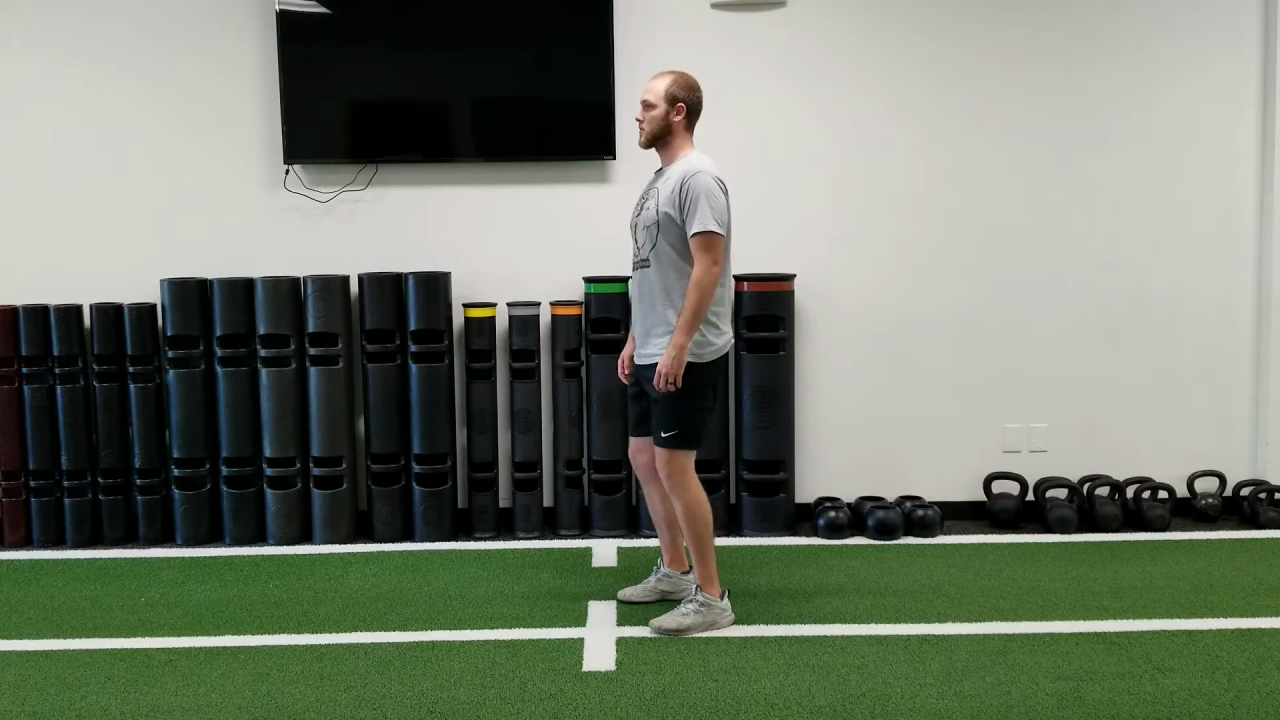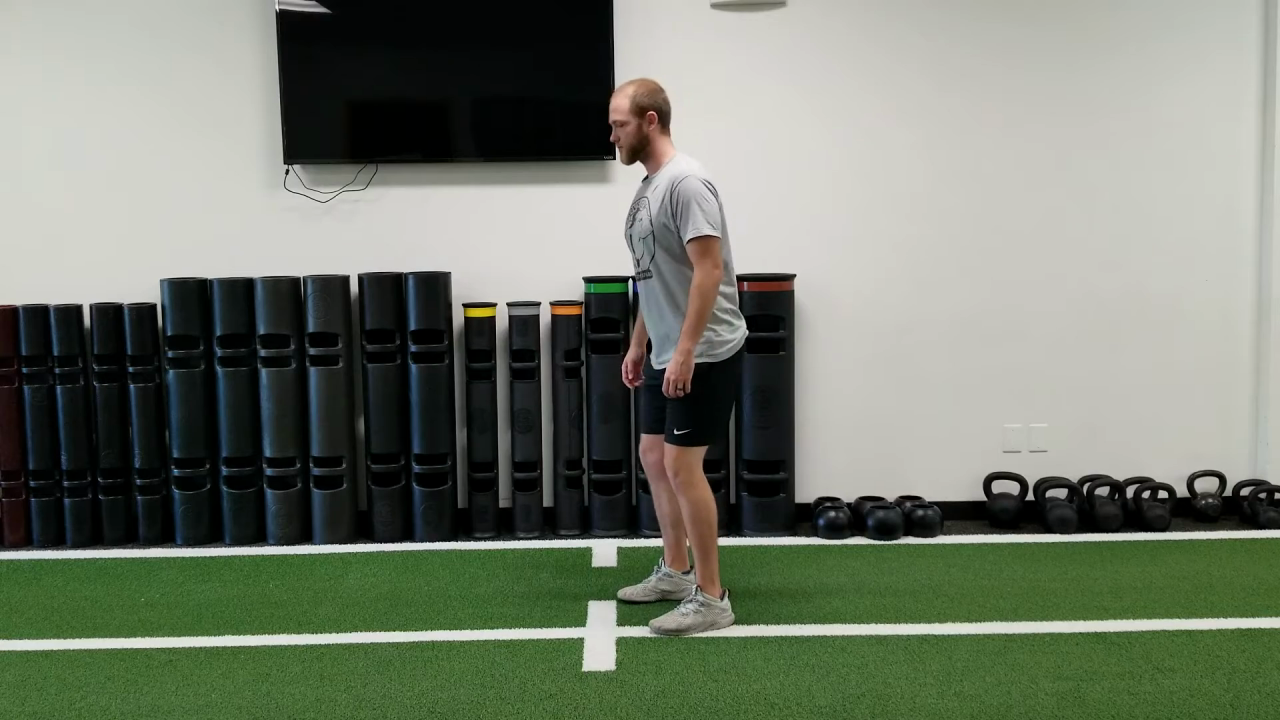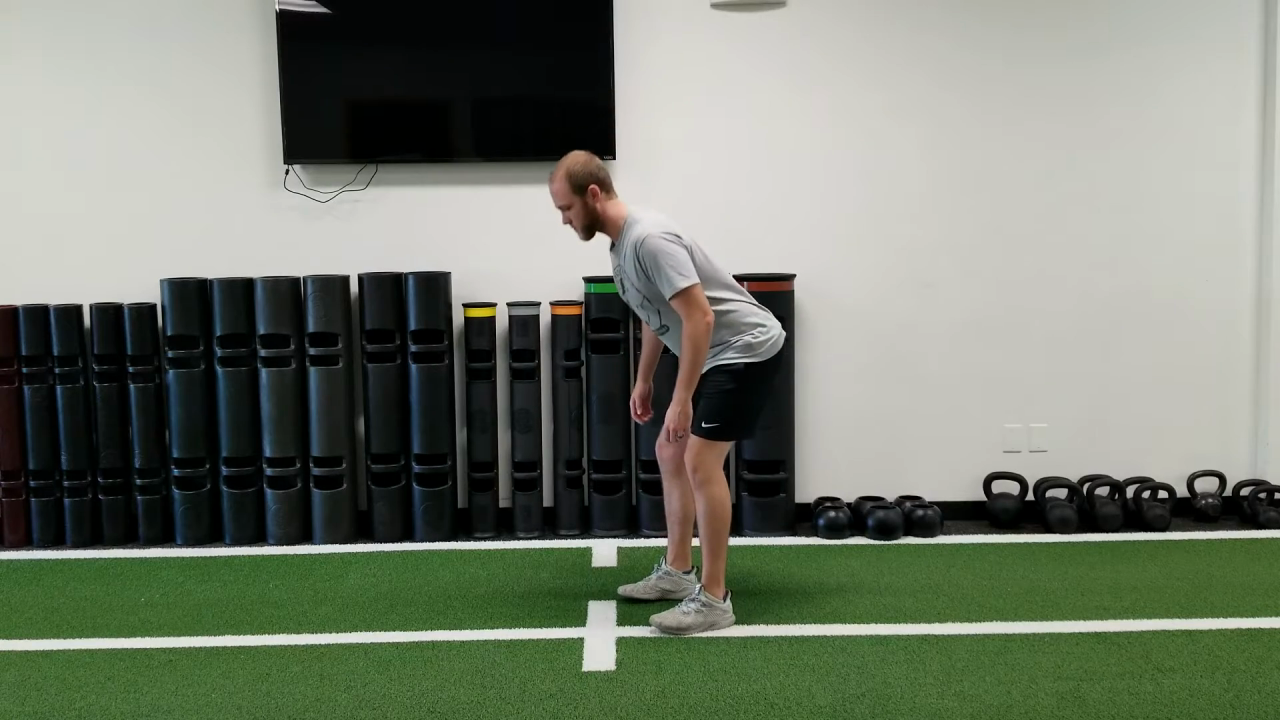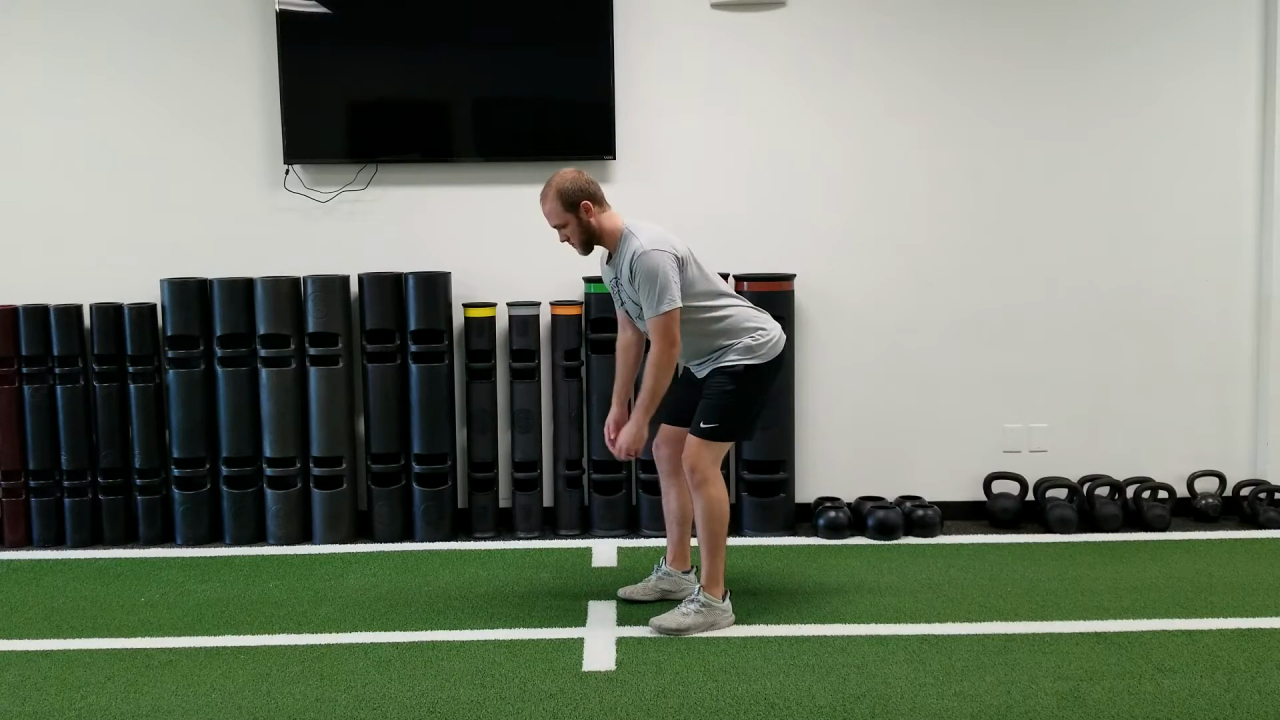
dt=0.7s
person 1, frame 1
left shoulder: (697, 177)
right shoulder: (660, 180)
left elbow: (708, 265)
left wrist: (679, 346)
right wrist: (634, 342)
left hip: (686, 356)
right hip: (653, 354)
left knee: (673, 469)
right knee: (644, 460)
left ankle: (710, 597)
right ankle: (674, 570)
person 1, frame 2
left shoulder: (685, 182)
right shoulder: (650, 186)
left elbow: (708, 270)
left wrist: (686, 351)
right wrist: (637, 345)
left hip: (702, 355)
right hip: (665, 354)
left knee: (681, 466)
right knee: (653, 457)
left ankle: (710, 597)
right ankle: (675, 572)
person 1, frame 3
left shoulder: (649, 239)
right shoulder: (622, 243)
left elbow: (700, 318)
right elbow: (656, 316)
left wrist: (682, 401)
right wrist: (642, 381)
left hip: (748, 348)
right hip: (716, 351)
left knee: (700, 461)
right knee: (670, 453)
left ankle: (713, 599)
right ankle: (677, 571)
person 1, frame 4
left shoulder: (646, 253)
right shoulder: (613, 258)
left elbow: (666, 347)
right elbow: (630, 334)
left wrist: (640, 422)
right wrist: (617, 406)
left hip: (748, 352)
right hip: (710, 356)
left knee: (697, 462)
right knee: (668, 453)
left ankle: (713, 598)
right ankle: (677, 571)
